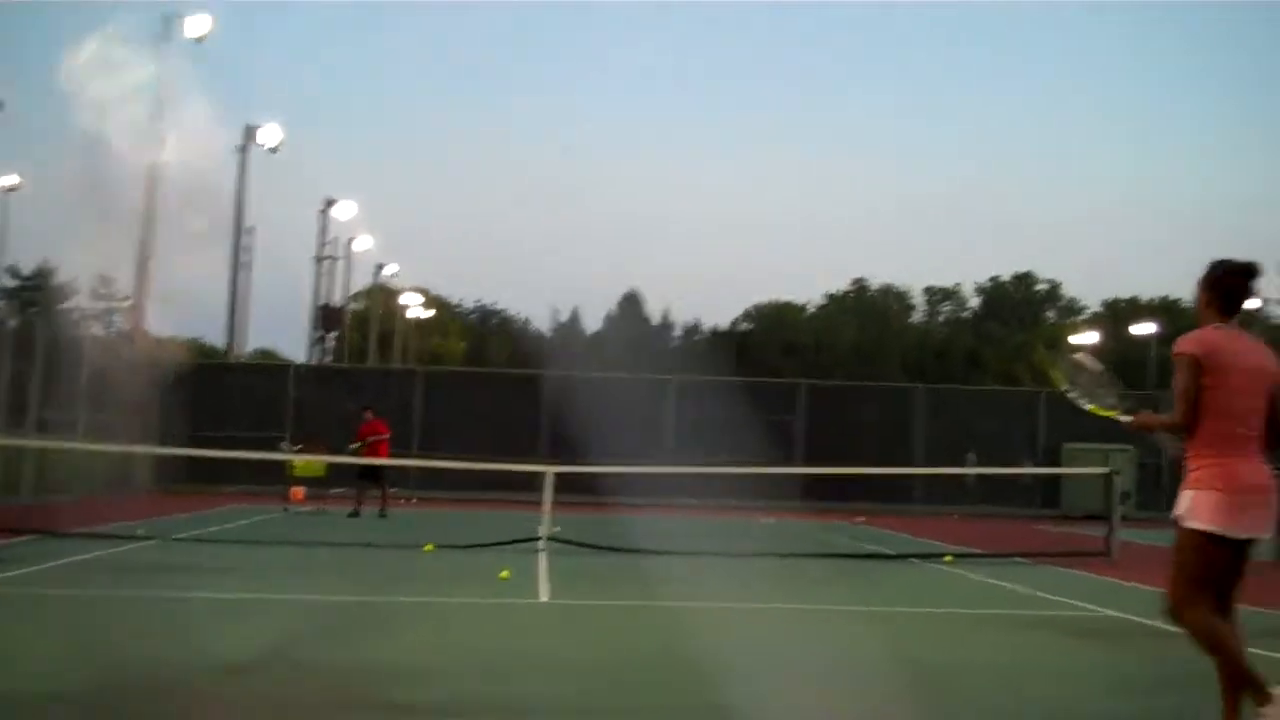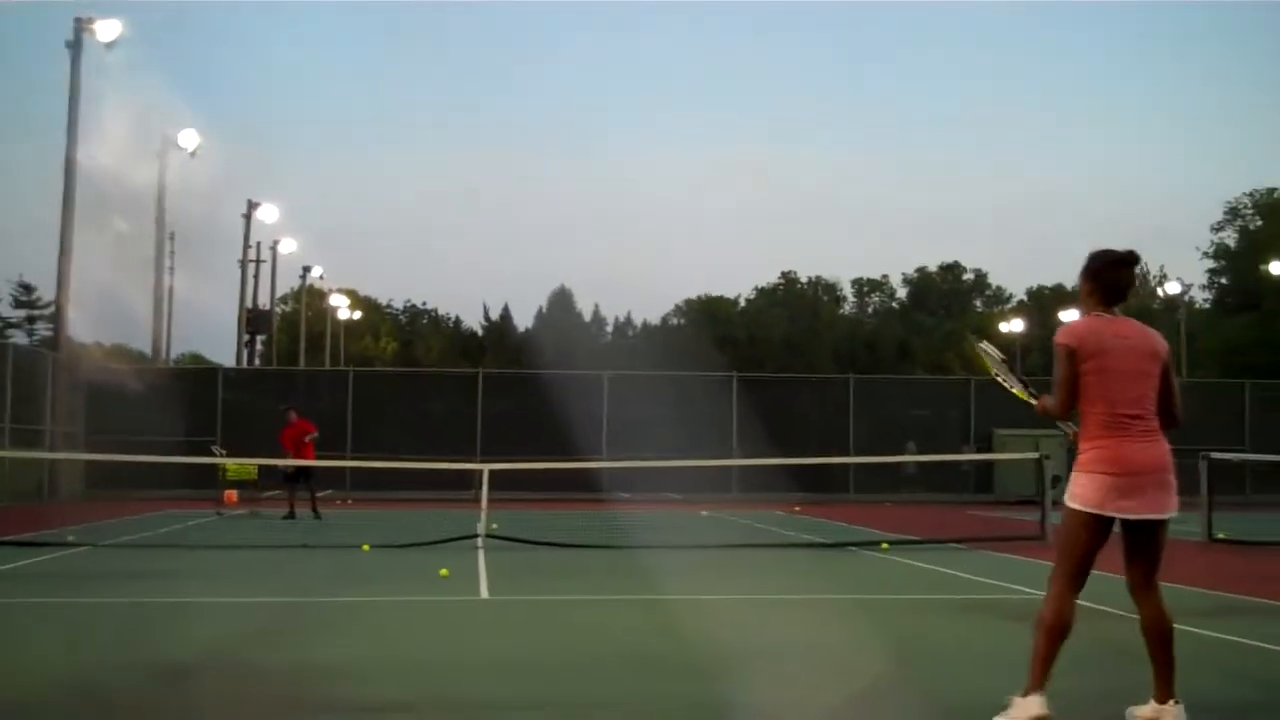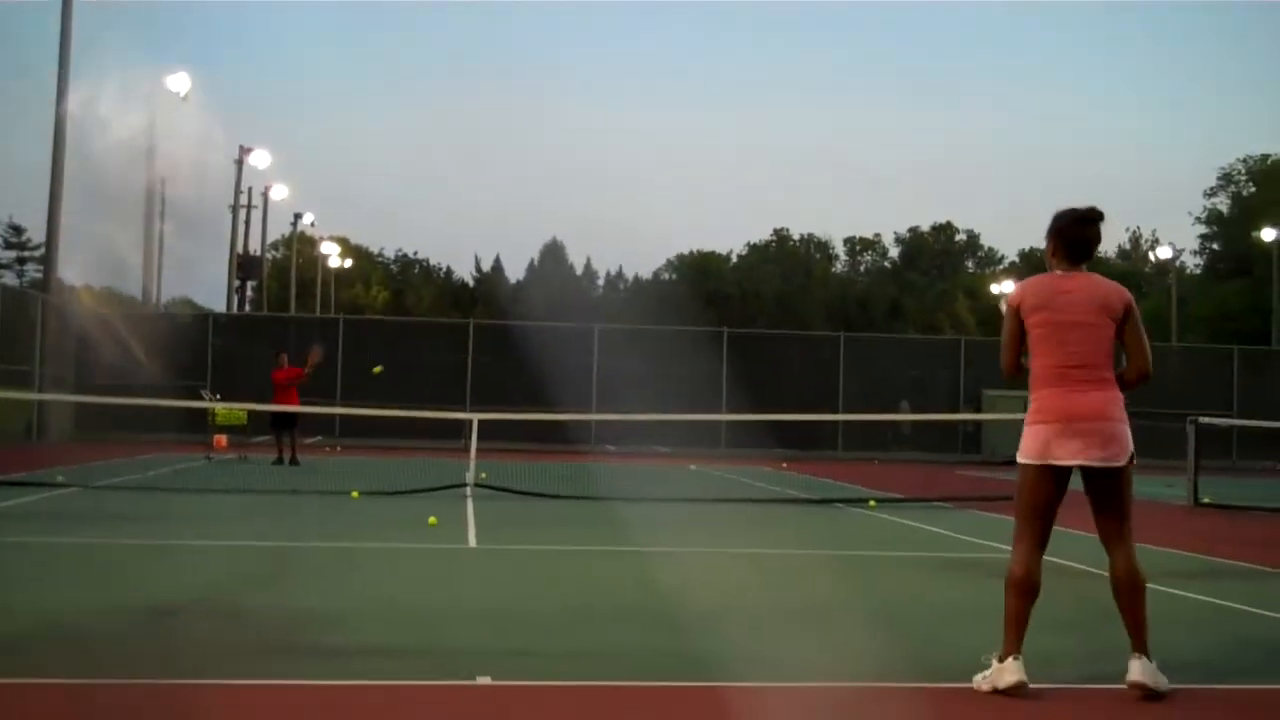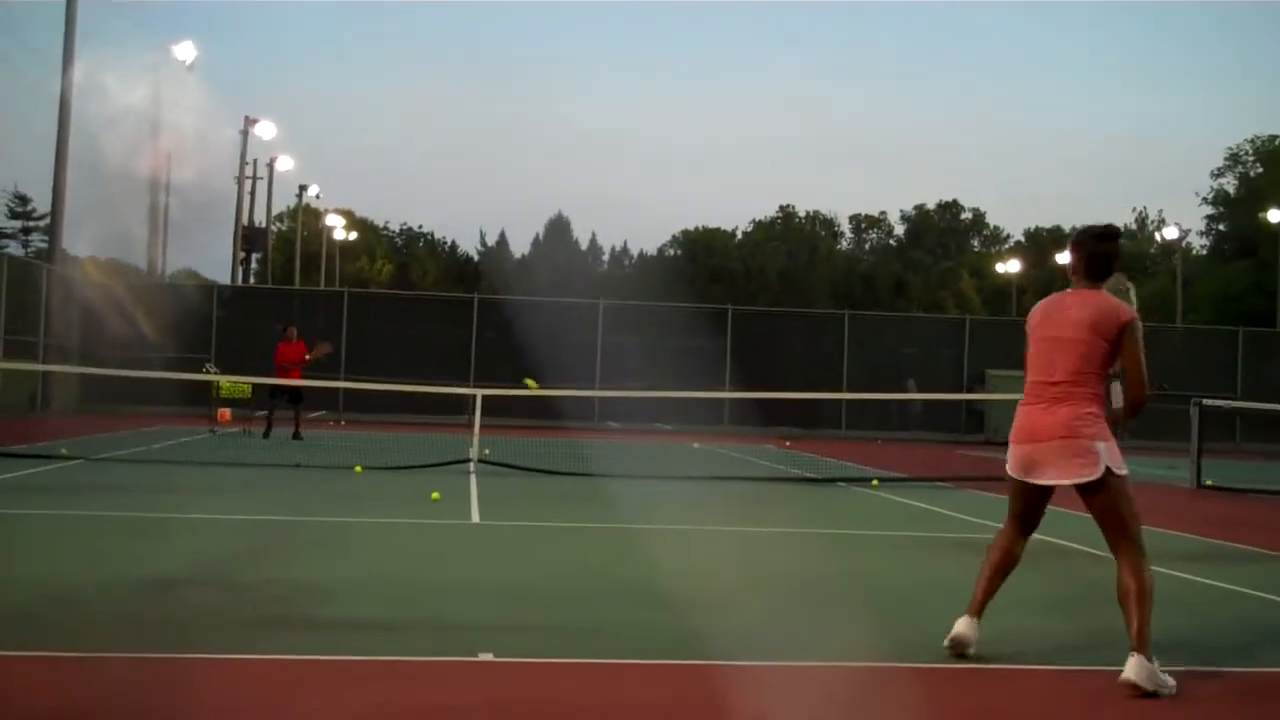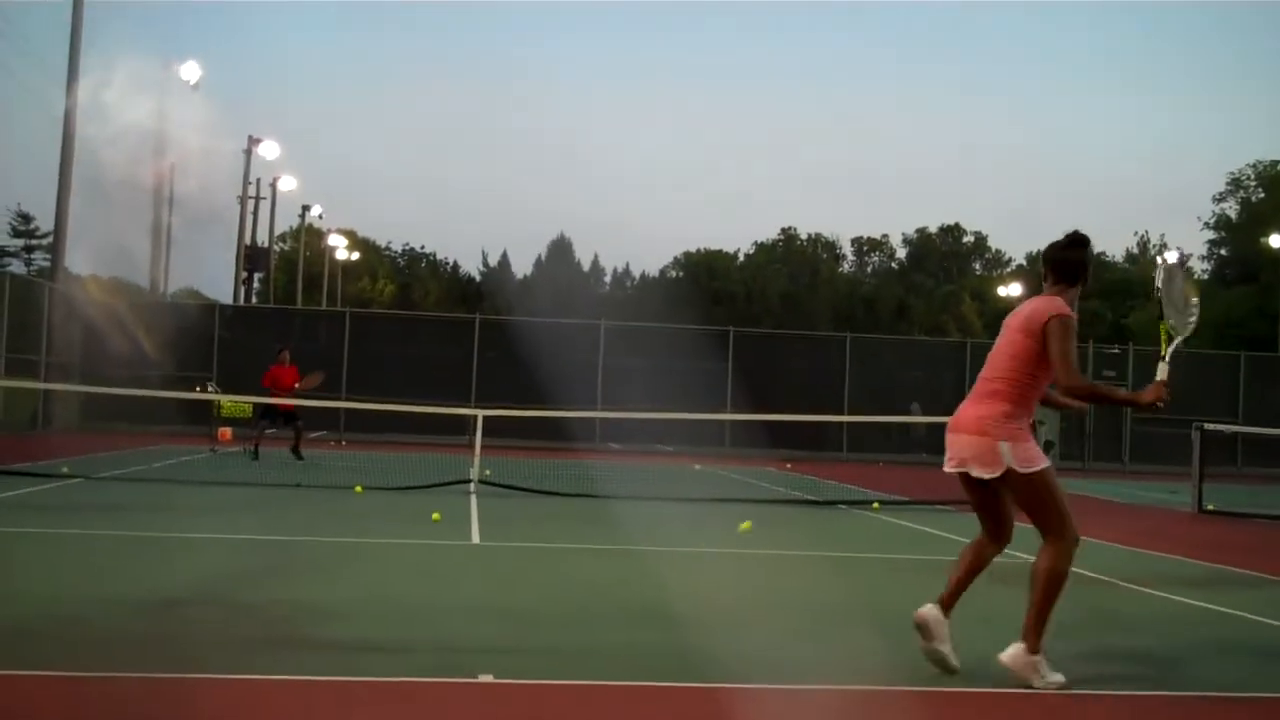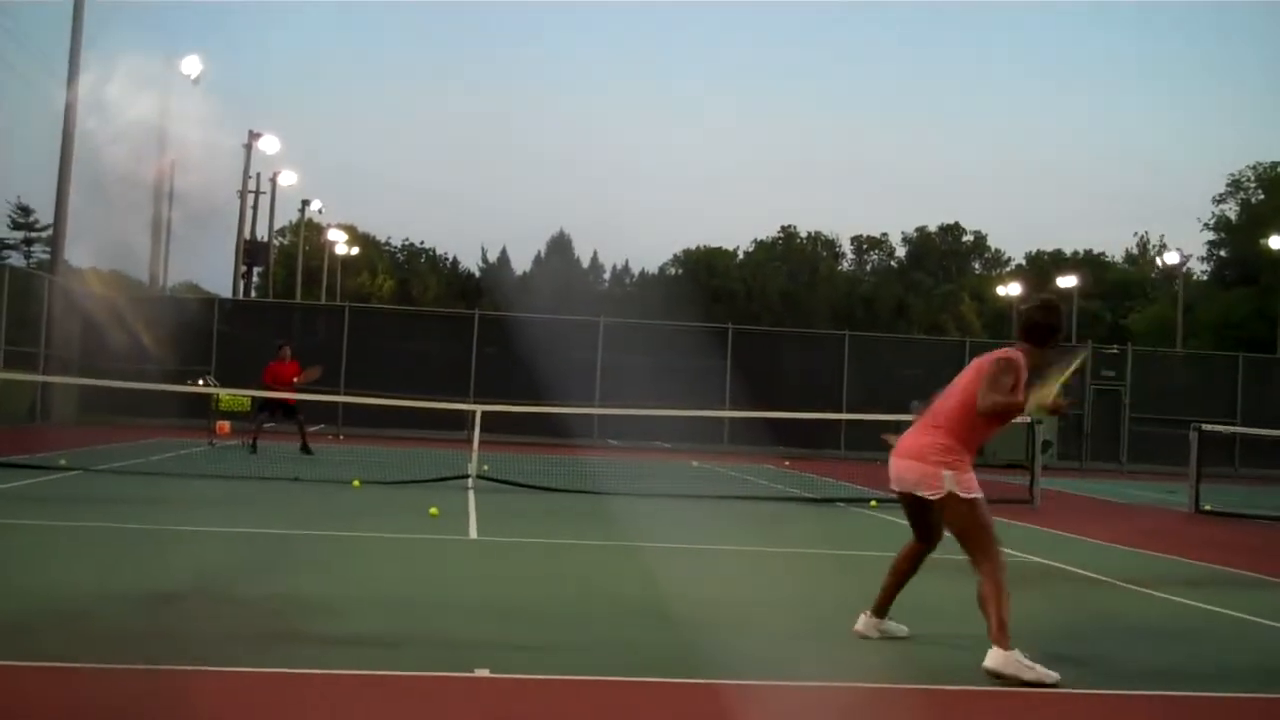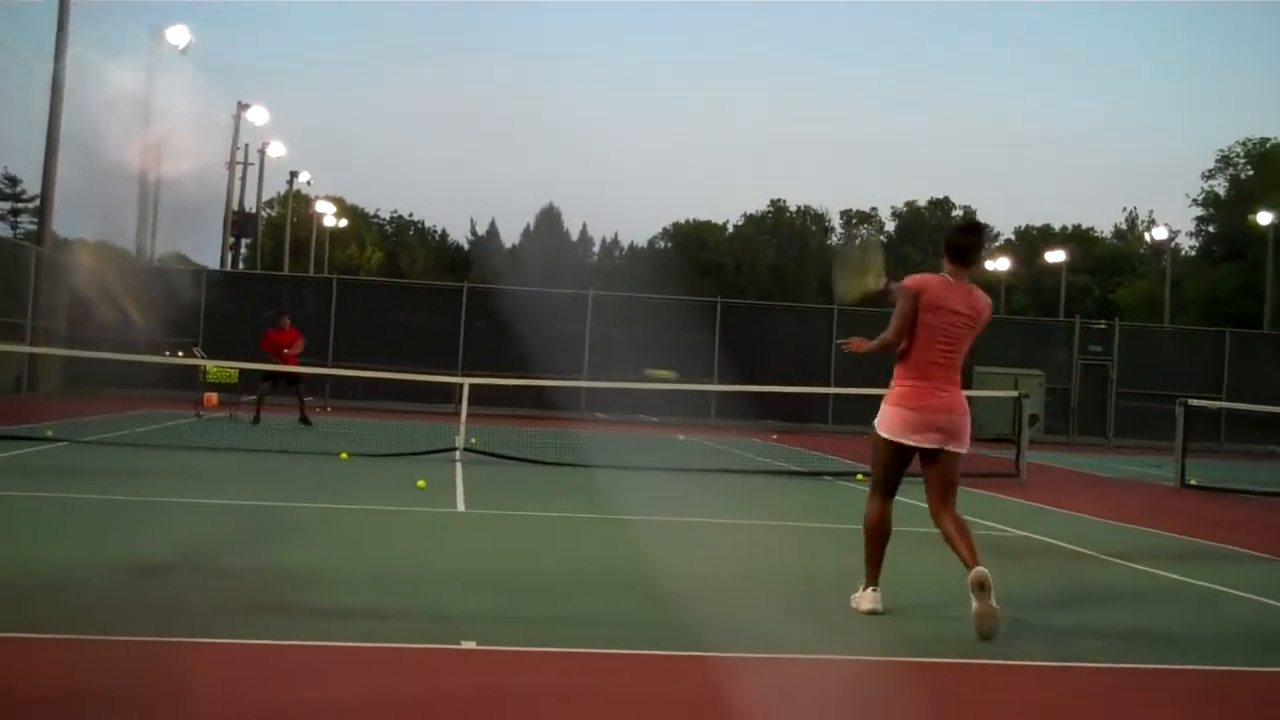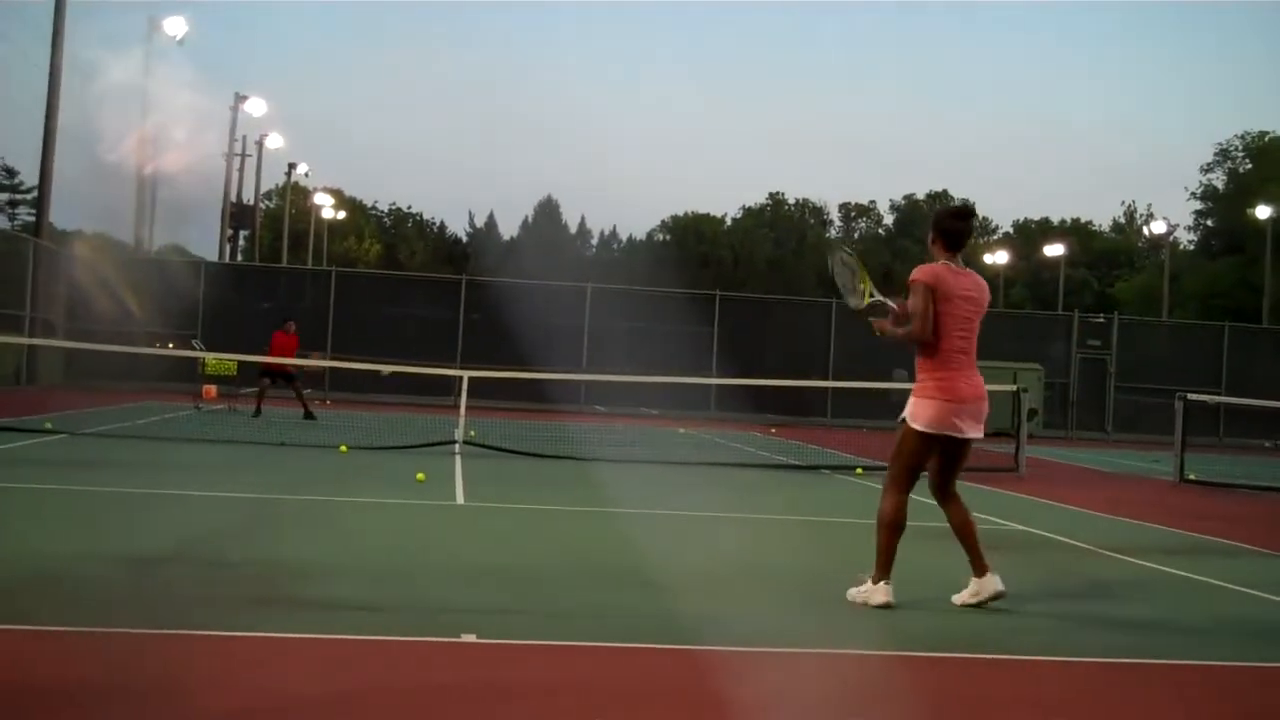
dt=0.3s
person 1, frame 1
left shoulder: (1193, 344)
left elbow: (1183, 420)
left wrist: (1149, 421)
left hip: (1213, 488)
left knee: (1184, 607)
right knee: (1215, 608)
person 1, frame 2
left shoulder: (1073, 334)
right shoulder: (1154, 340)
left elbow: (1062, 408)
right elbow: (1172, 417)
left wrist: (1043, 403)
left hip: (1102, 471)
right hip: (1155, 469)
left knee: (1063, 586)
right knee: (1146, 588)
person 1, frame 3
left shoulder: (1025, 293)
right shoulder: (1117, 296)
left elbow: (1010, 366)
right elbow: (1141, 368)
left hip: (1049, 423)
right hip: (1105, 422)
left knee: (1028, 546)
right knee: (1119, 546)
left ankle: (1010, 662)
right ankle: (1141, 660)
person 1, frame 4
left shoulder: (1039, 310)
right shoulder: (1121, 314)
right elbow: (1138, 391)
right wrist: (1122, 414)
left hip: (1029, 435)
right hip: (1083, 438)
left knee: (1015, 531)
right knee: (1130, 551)
left ankle: (969, 620)
right ankle: (1140, 657)
person 1, frame 5
left shoulder: (1024, 310)
right shoulder: (1057, 314)
right elbow: (1067, 383)
left wrist: (1071, 404)
right wrist: (1135, 398)
left hip: (965, 427)
right hip: (999, 433)
left knee: (995, 536)
right knee: (1061, 538)
left ankle: (938, 612)
right ankle: (1026, 648)
person 1, frame 6
left shoulder: (994, 358)
right shoulder: (1010, 363)
right elbow: (985, 405)
left wrist: (910, 432)
left hip: (907, 454)
right hip: (939, 463)
left knee: (926, 539)
right knee: (988, 561)
left ankle: (874, 618)
right ankle: (1002, 652)
person 1, frame 7
left shoulder: (917, 284)
right shoulder: (982, 305)
left elbow: (893, 342)
left wrist: (867, 345)
left hip: (908, 406)
right hip: (950, 411)
left knee: (880, 496)
right knee: (944, 511)
left ankle: (870, 590)
right ankle: (975, 571)
person 1, frame 8
left shoulder: (926, 274)
right shoulder: (980, 286)
left elbow: (923, 336)
left wrist: (890, 327)
right wrist: (908, 314)
left hip: (936, 396)
right hip: (972, 397)
left knee: (896, 487)
right knee: (943, 489)
left ankle: (879, 584)
right ankle: (984, 577)
